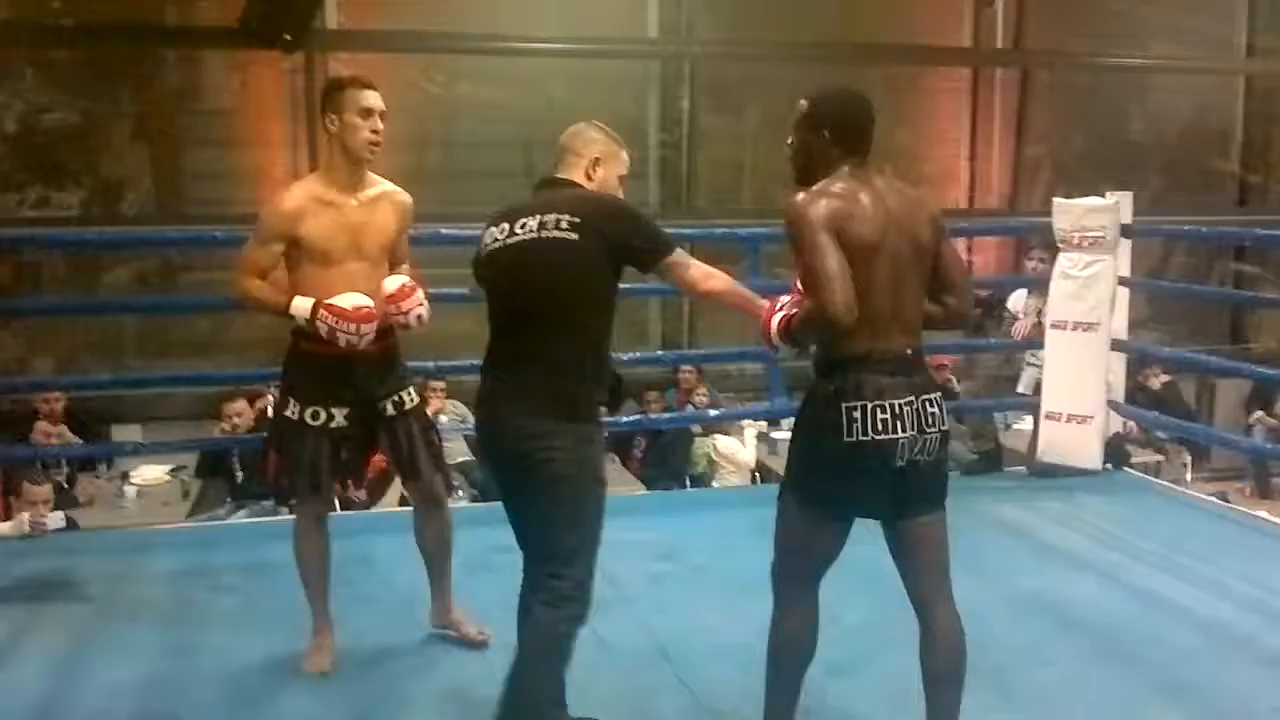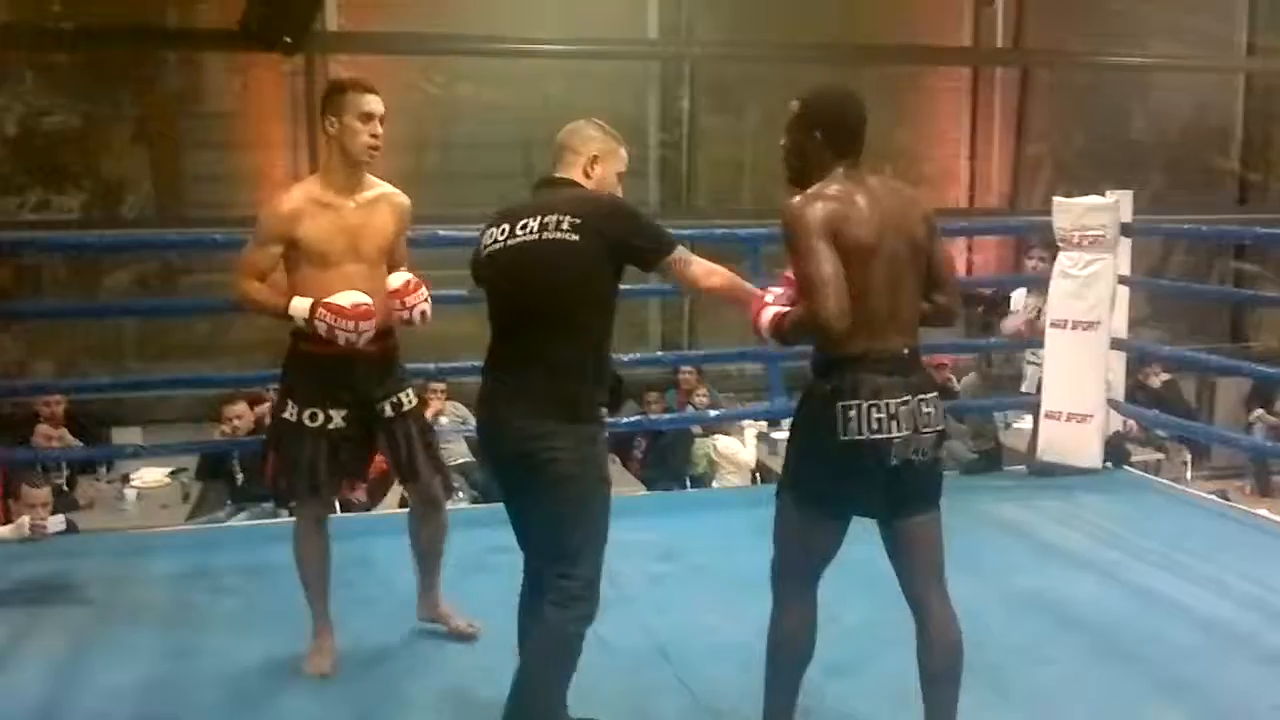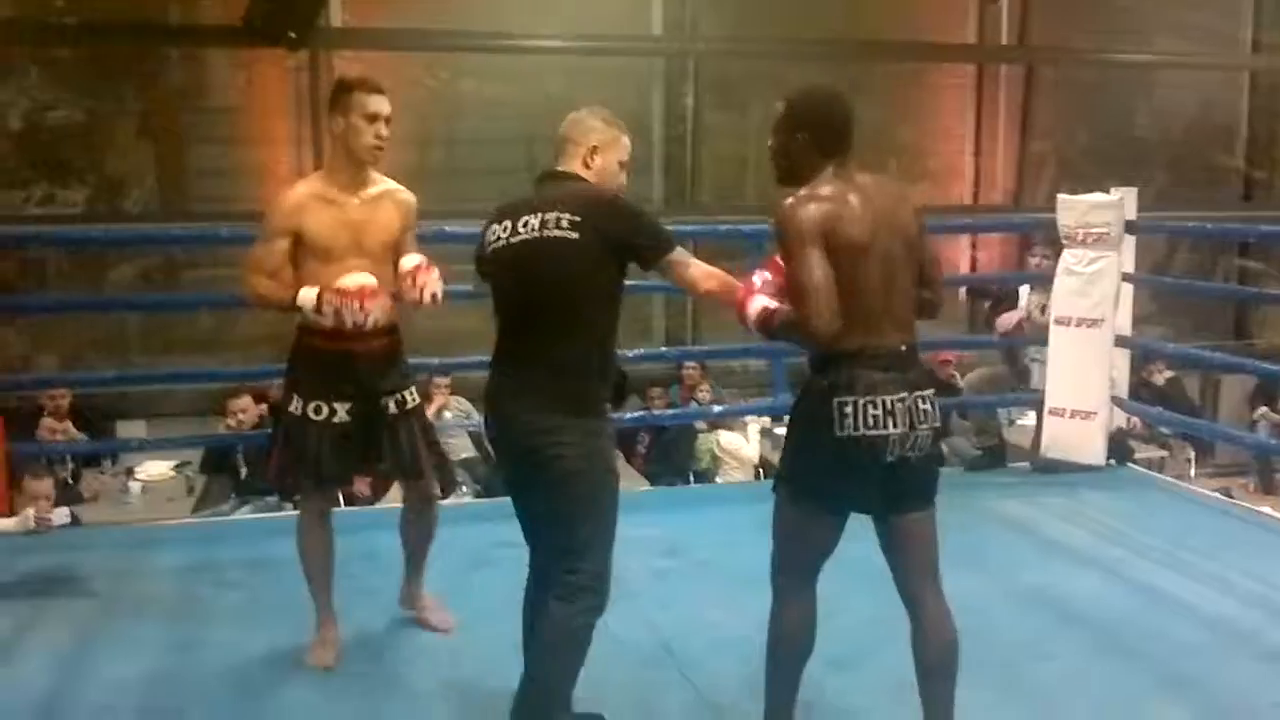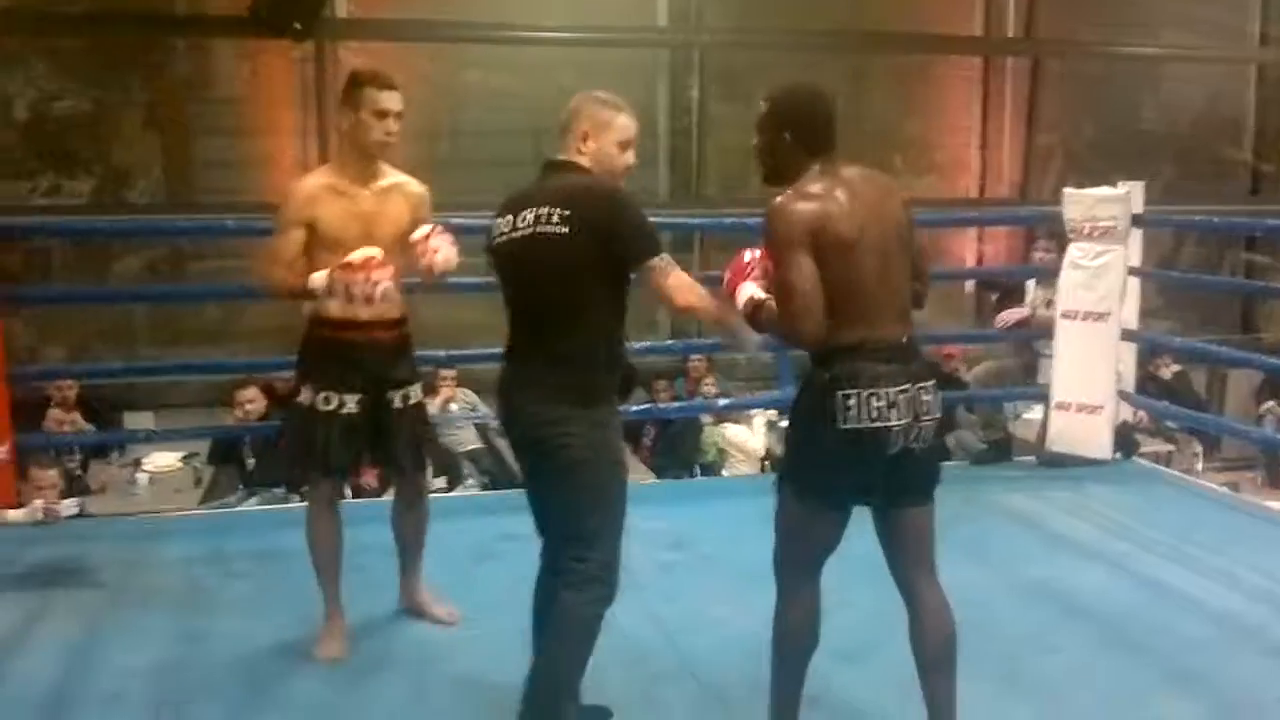
dt=0.1s
person 1, frame 1
left shoulder: (813, 207)
right shoulder: (917, 206)
left elbow: (836, 311)
right elbow: (958, 308)
left wrist: (785, 326)
left hip: (852, 405)
right hip: (918, 401)
left knee: (794, 583)
right knee: (933, 593)
person 1, frame 2
left shoulder: (810, 209)
right shoulder: (909, 204)
left elbow: (829, 318)
right elbow: (946, 305)
left wrist: (776, 321)
left hip: (848, 404)
right hip: (914, 400)
left knee: (794, 582)
right knee: (928, 592)
person 1, frame 3
left shoulder: (803, 211)
right shoulder: (898, 199)
left elbow: (819, 327)
right elbow: (933, 300)
left wrist: (762, 310)
left hip: (846, 403)
right hip: (911, 396)
left knee: (792, 579)
right knee: (922, 585)
person 1, frame 4
left shoulder: (792, 209)
right shoulder: (884, 190)
left elbow: (807, 329)
left wrist: (751, 298)
left hip: (848, 396)
right hip: (912, 389)
left knee: (797, 573)
right knee: (920, 578)
person 2, frame 1
left shoulder: (500, 227)
right shoulder: (602, 215)
right elbow: (699, 279)
right wrist: (765, 312)
left hip: (497, 416)
right hip: (560, 422)
left knee: (544, 571)
right knee: (562, 587)
person 2, frame 2
left shoulder: (497, 228)
right shoulder: (603, 214)
right elbow: (700, 275)
left hip: (500, 417)
right hip: (563, 423)
left knee: (544, 572)
right knee: (569, 586)
person 2, frame 3
left shoulder: (502, 221)
right shoulder: (604, 210)
right elbow: (696, 279)
left hip: (508, 411)
right hip: (569, 418)
left knee: (550, 565)
right knee: (579, 580)
person 2, frame 4
left shoulder: (510, 211)
right shoulder: (602, 202)
right elbow: (678, 291)
right wrist: (736, 322)
left hip: (521, 401)
right hip: (577, 408)
left knee: (561, 556)
right knee: (589, 569)
person 3, frame 1
left shoulder: (397, 202)
right shoulder: (291, 208)
right elbow: (248, 281)
left wrist: (410, 295)
right wrist: (308, 309)
left hip: (383, 359)
right hip: (318, 365)
left knee: (432, 487)
right knee: (313, 503)
left ankle: (444, 606)
right ankle: (323, 629)
person 3, frame 2
left shoulder: (395, 204)
right shoulder: (291, 209)
right elbow: (247, 283)
left wrist: (410, 292)
right wrist: (306, 309)
left hip: (382, 360)
right hip: (317, 366)
left knee: (430, 488)
right knee: (312, 505)
left ankle: (432, 599)
right ankle: (322, 631)
person 3, frame 3
left shoulder: (400, 201)
right shoulder: (296, 204)
right elbow: (257, 284)
left wrist: (420, 280)
right wrist: (313, 299)
left hip: (385, 356)
right hip: (322, 360)
left knee: (426, 486)
right knee: (316, 499)
left ankle: (414, 592)
right ankle: (326, 623)
person 3, frame 4
left shoulder: (412, 194)
right shoulder: (308, 194)
right elbow: (276, 274)
left wrist: (438, 260)
right wrist: (326, 282)
left hip: (394, 347)
right hip: (331, 350)
left knee: (412, 482)
right knee: (325, 488)
left ankle: (412, 587)
right ankle: (334, 615)
